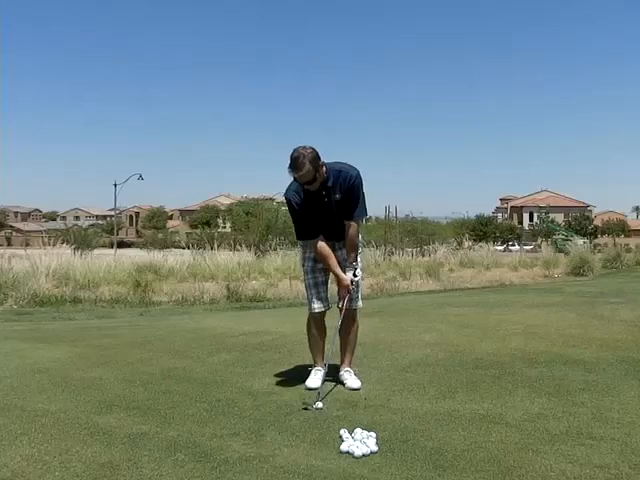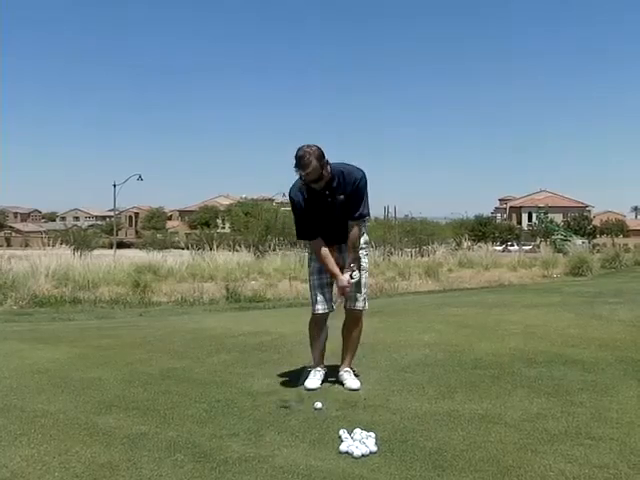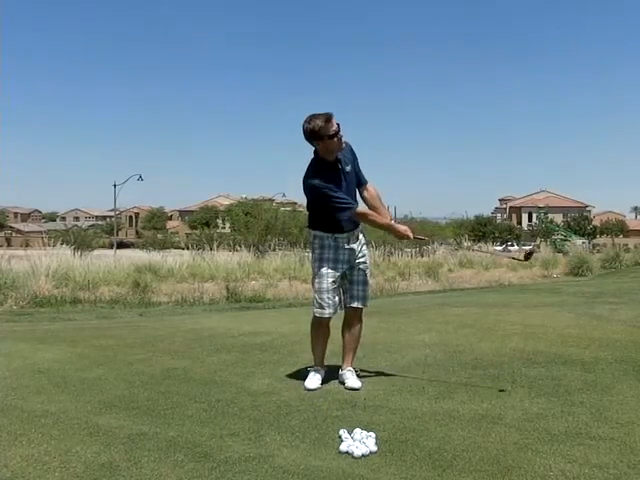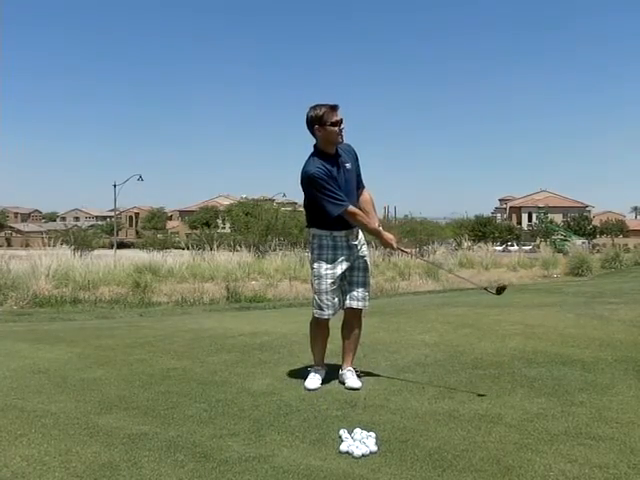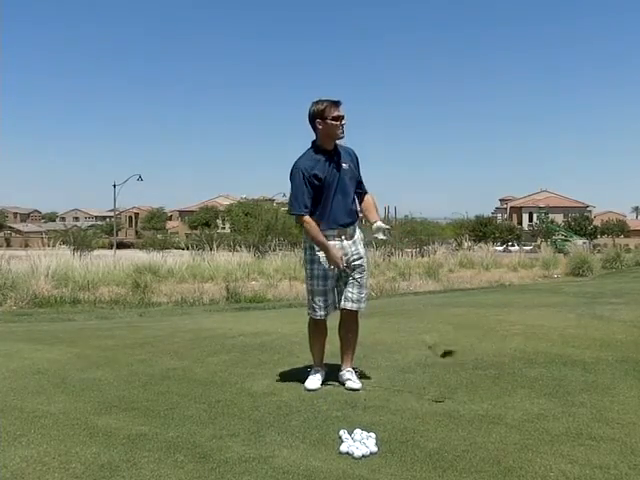
dt=1s
person 1, frame 1
left shoulder: (348, 176)
right shoulder: (294, 195)
left elbow: (352, 225)
right elbow: (315, 240)
left wrist: (350, 265)
right wrist: (339, 275)
left hip: (347, 244)
right hip: (315, 249)
left knee: (351, 308)
right knee: (316, 310)
left ankle: (346, 367)
right ankle: (318, 367)
person 1, frame 2
left shoulder: (353, 177)
right shoulder: (298, 193)
left elbow: (355, 226)
right elbow: (315, 242)
left wrist: (349, 267)
right wrist: (337, 276)
left hip: (354, 245)
right hip: (322, 249)
left knee: (355, 310)
right knee: (319, 312)
left ankle: (346, 368)
right ankle: (317, 367)
person 1, frame 3
left shoulder: (347, 151)
right shoulder: (315, 180)
left elbow: (365, 189)
right elbow: (358, 212)
left wrist: (390, 221)
right wrist: (393, 229)
left hip: (355, 239)
right hip: (328, 243)
left knee: (355, 309)
right knee: (323, 311)
left ankle: (347, 368)
right ankle: (317, 368)
person 1, frame 4
left shoulder: (348, 152)
right shoulder: (313, 171)
left elbow: (362, 193)
right elbow: (348, 211)
left wrist: (378, 226)
right wrist: (380, 235)
left hip: (356, 238)
right hip: (327, 242)
left knee: (355, 308)
right knee: (323, 312)
left ankle: (347, 368)
right ankle: (318, 368)
person 1, frame 5
left shoulder: (349, 155)
right shoulder: (304, 166)
left elbow: (362, 194)
right elbow: (303, 216)
left wrist: (375, 221)
right wrist: (328, 249)
left hip: (351, 240)
right hip: (321, 246)
left knee: (351, 310)
right knee: (318, 313)
left ankle: (347, 368)
right ankle: (317, 368)
